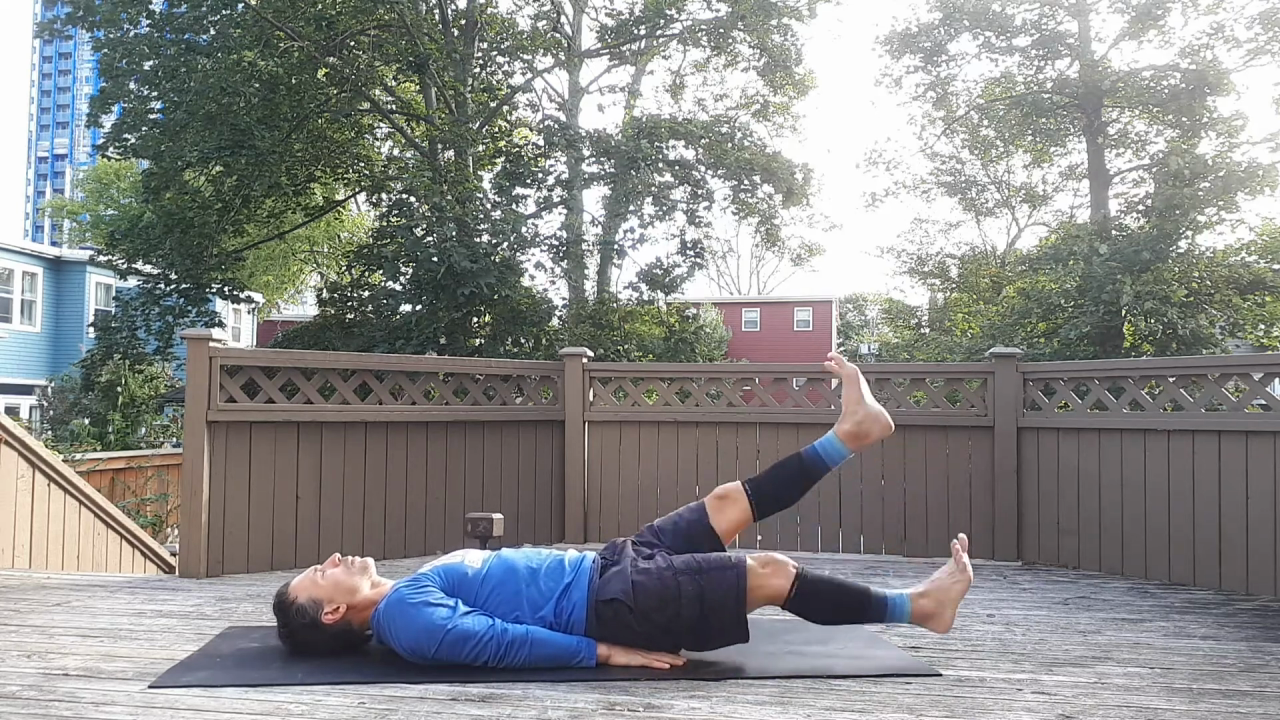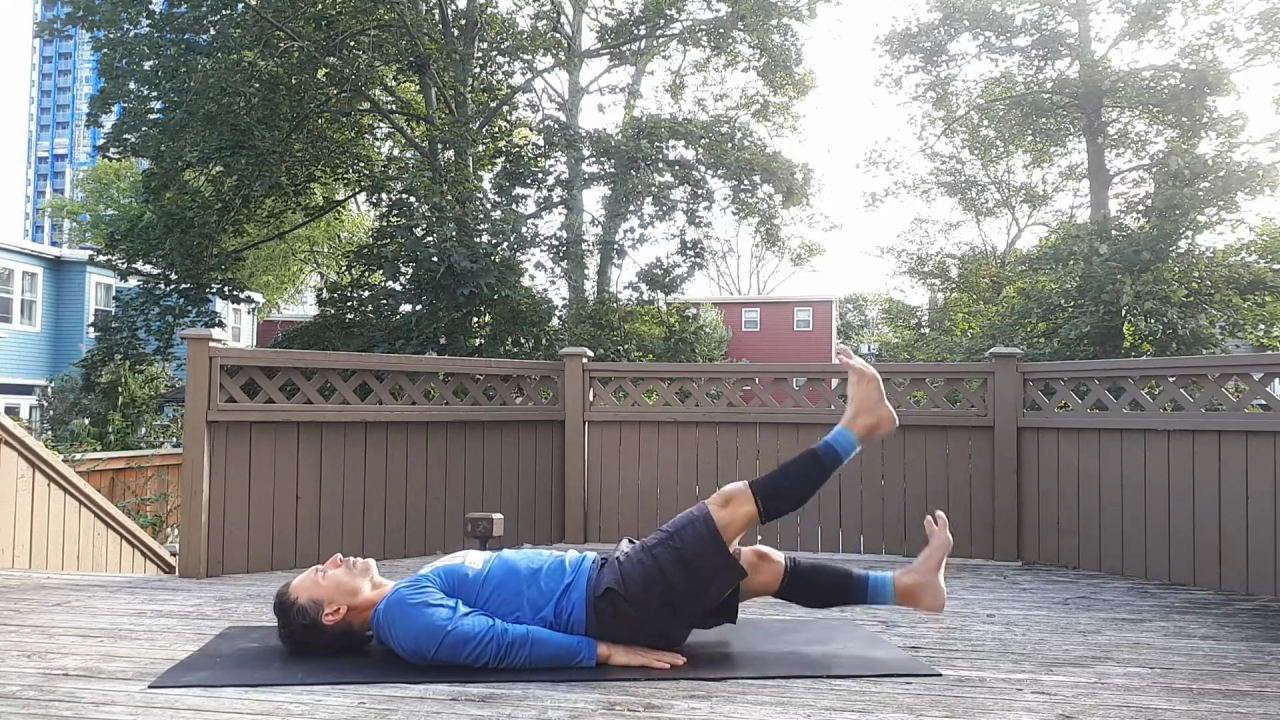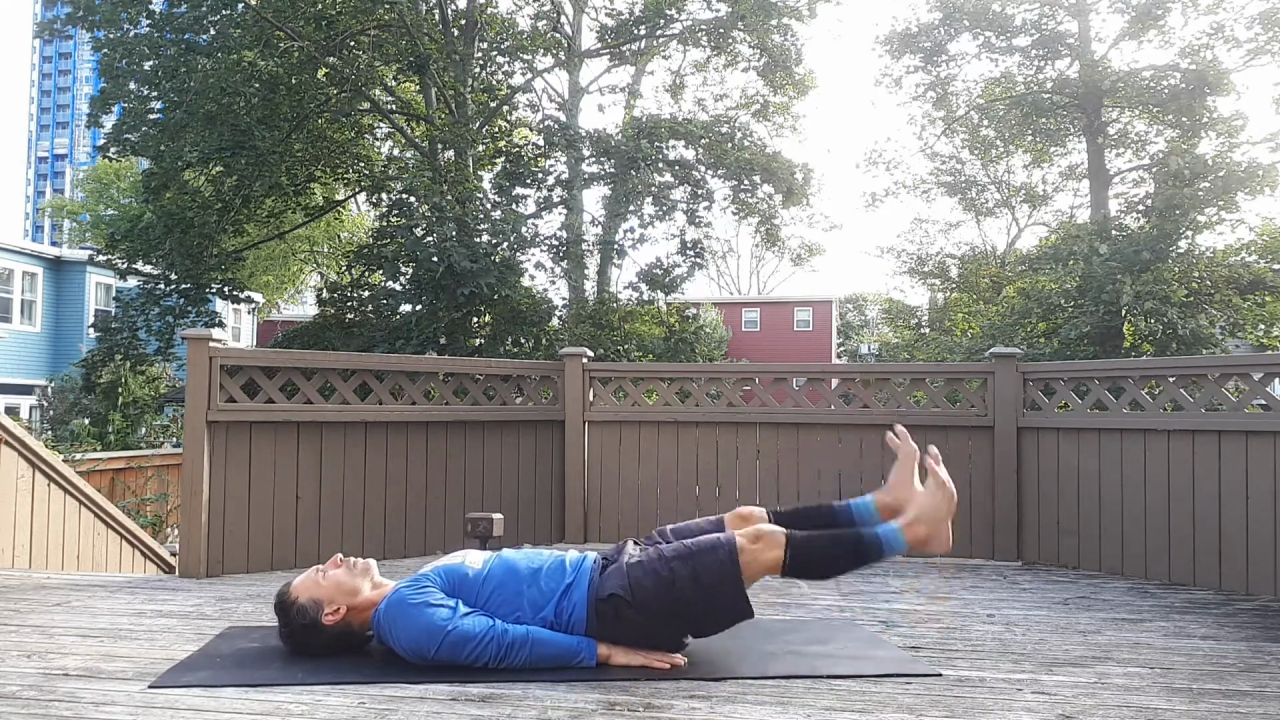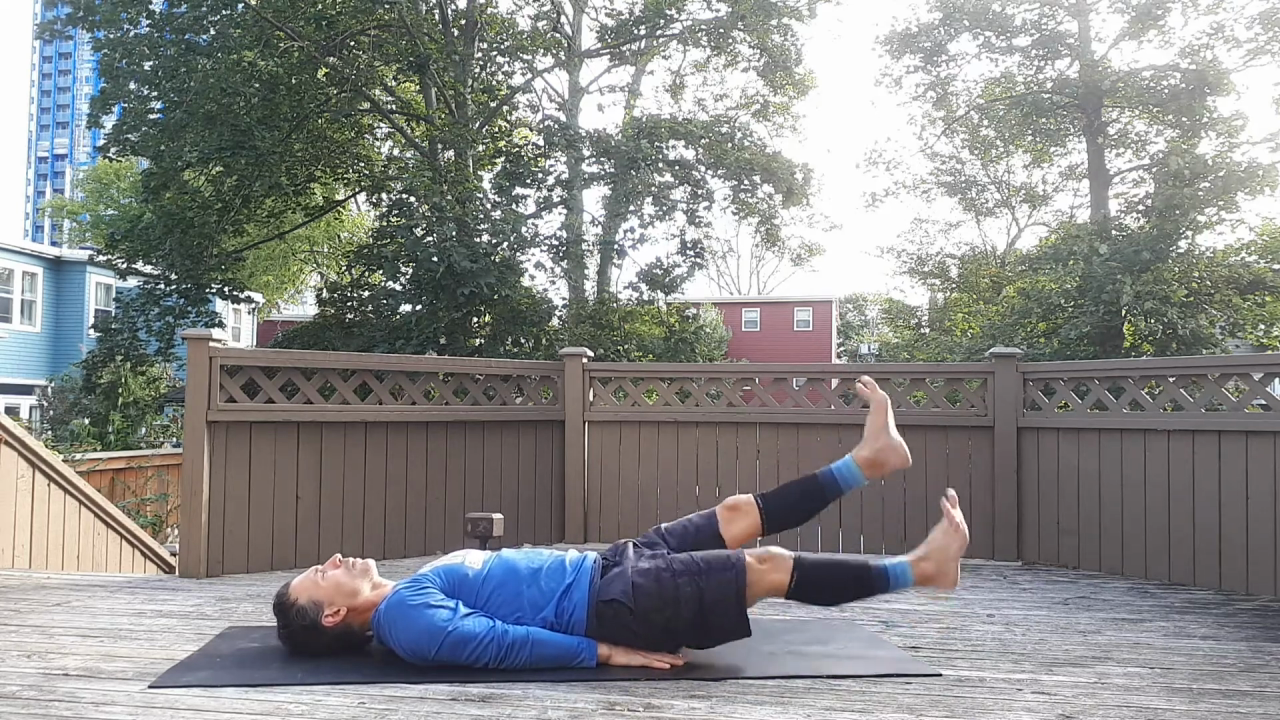
dt=0.3s
person 1, frame 1
left shoulder: (412, 591)
right shoulder: (406, 618)
right elbow: (503, 641)
right wrist: (609, 650)
left hip: (606, 568)
right hip: (611, 604)
left knee: (729, 502)
right knee: (770, 572)
left ankle: (848, 433)
right ankle: (915, 606)
person 1, frame 2
left shoulder: (412, 592)
right shoulder: (405, 619)
right elbow: (502, 644)
right wrist: (607, 650)
left hip: (604, 576)
right hip: (612, 606)
left knee: (759, 562)
right knee: (734, 503)
left ankle: (903, 584)
right ankle: (854, 427)
person 1, frame 3
left shoulder: (412, 590)
right shoulder: (405, 618)
right elbow: (499, 642)
right wrist: (606, 651)
left hip: (606, 571)
right hip: (609, 607)
left knee: (746, 520)
right knee: (762, 544)
left ankle: (889, 505)
right ankle: (907, 531)
person 1, frame 4
left shoulder: (415, 588)
right shoulder: (407, 621)
right elbow: (504, 643)
right wrist: (609, 649)
left hip: (608, 570)
right hip: (612, 600)
left knee: (745, 515)
right knee: (773, 567)
left ankle: (870, 460)
right ankle: (916, 571)
